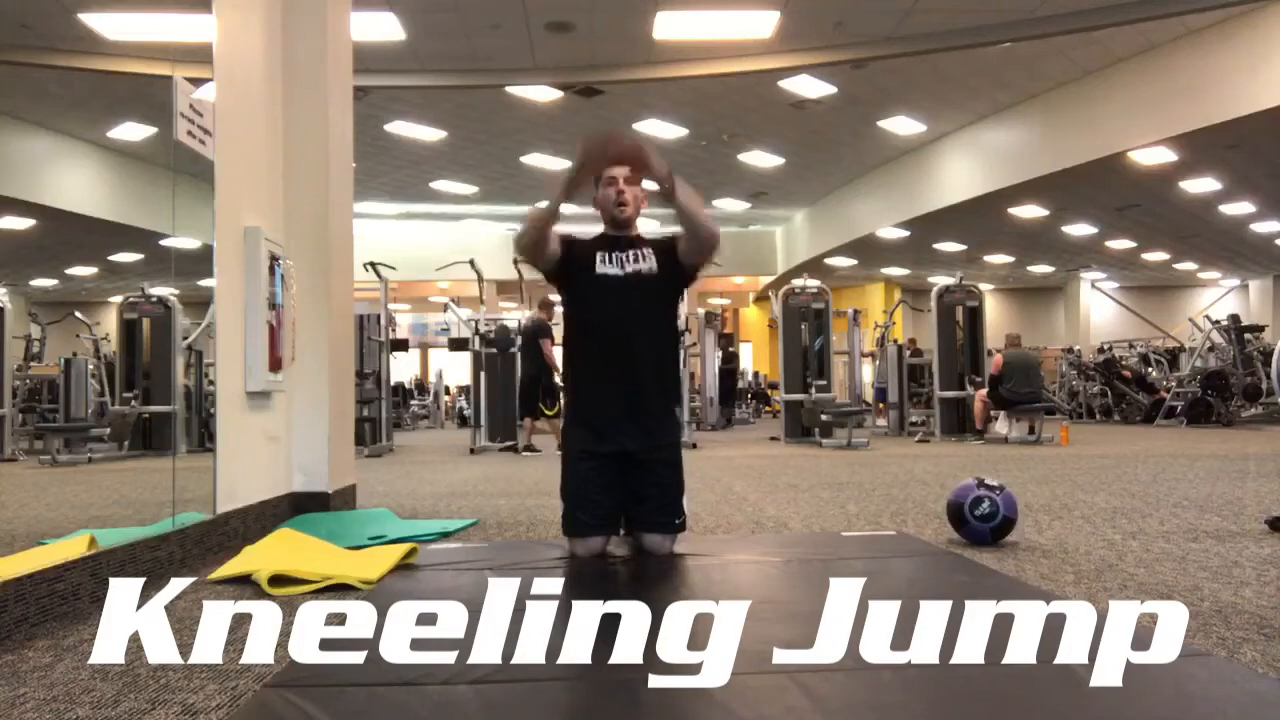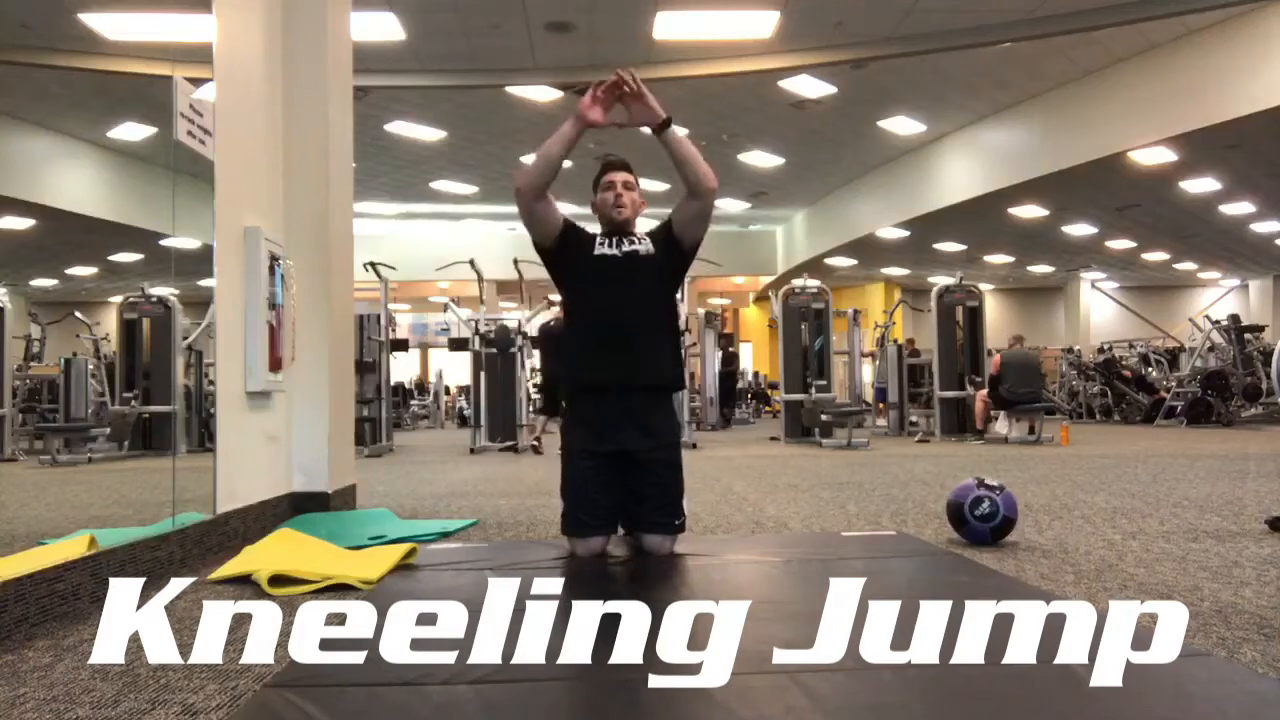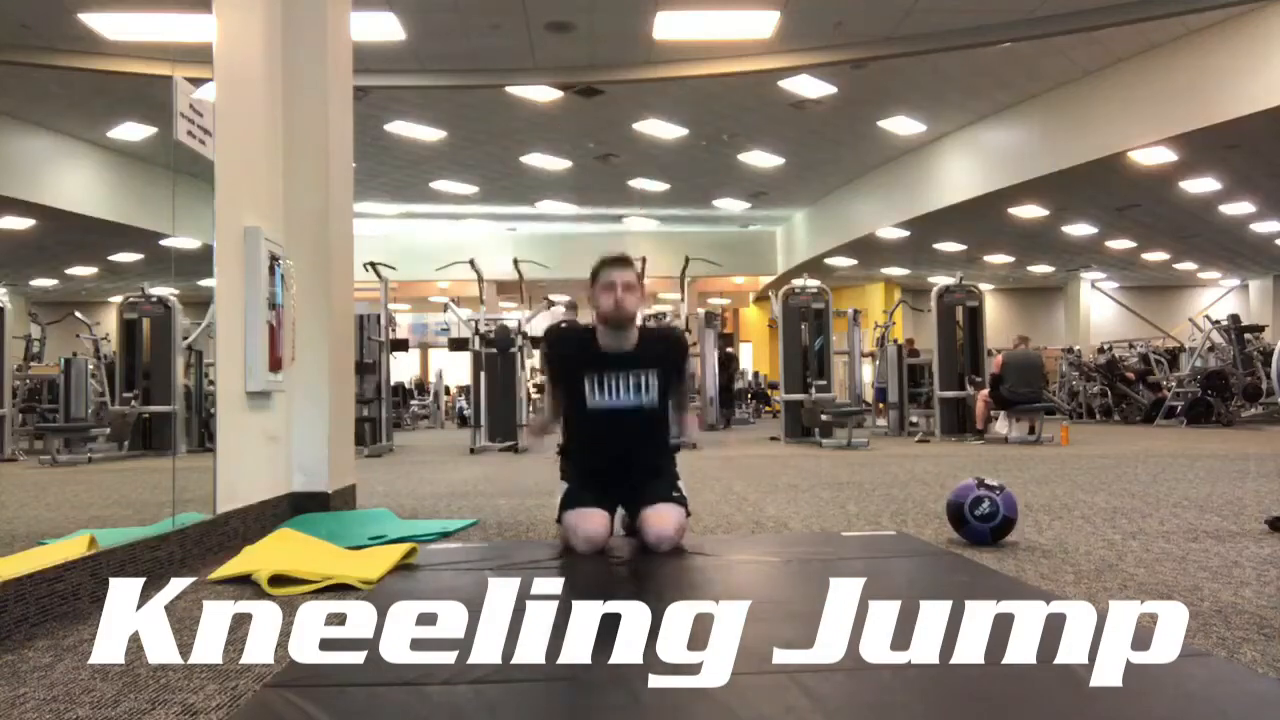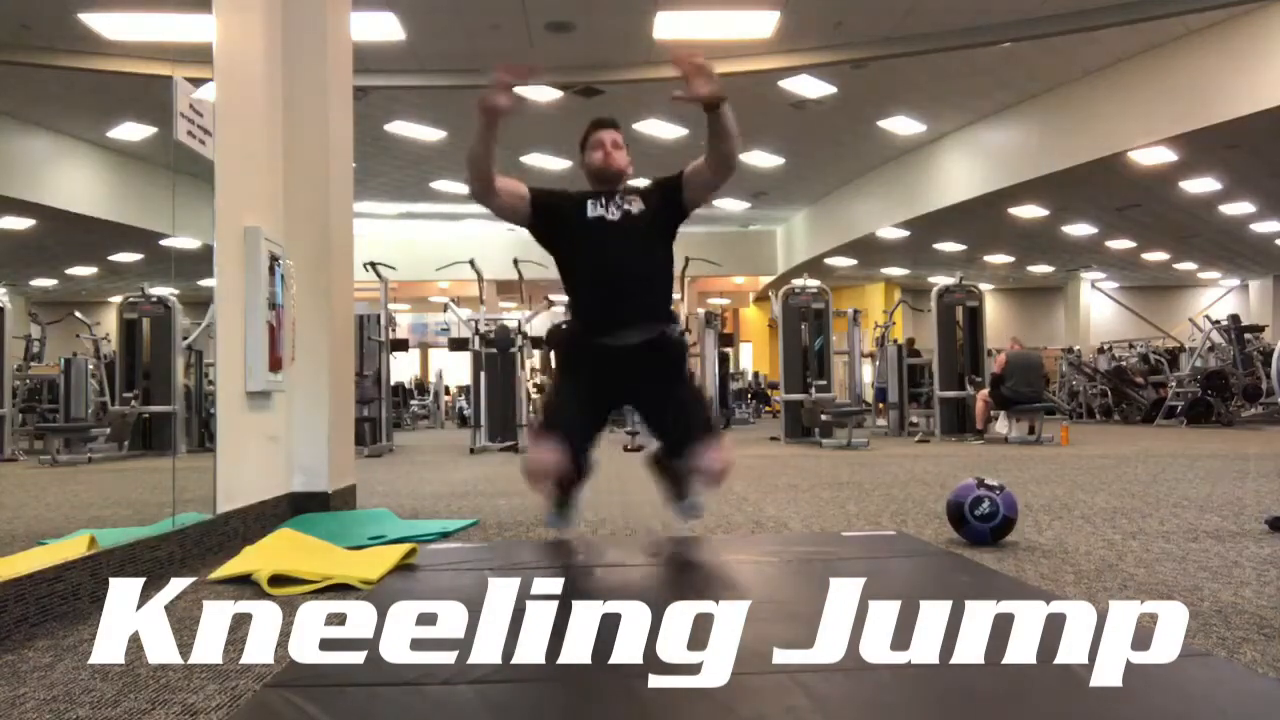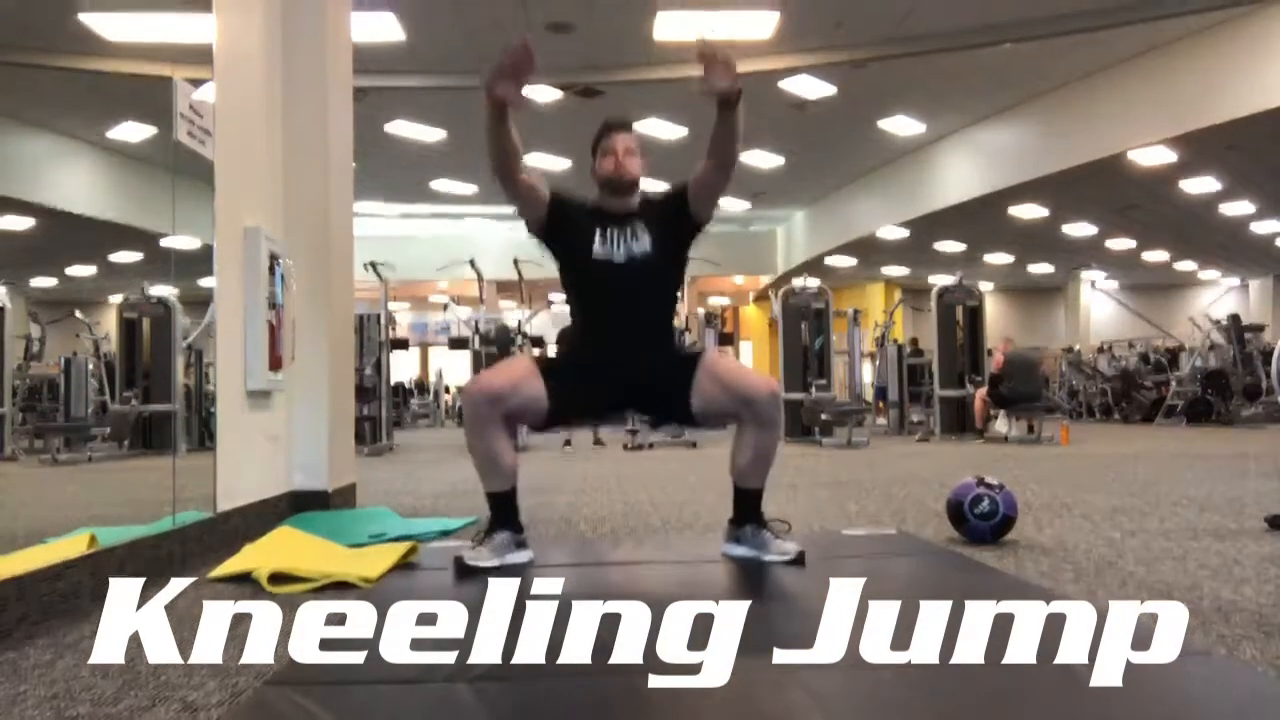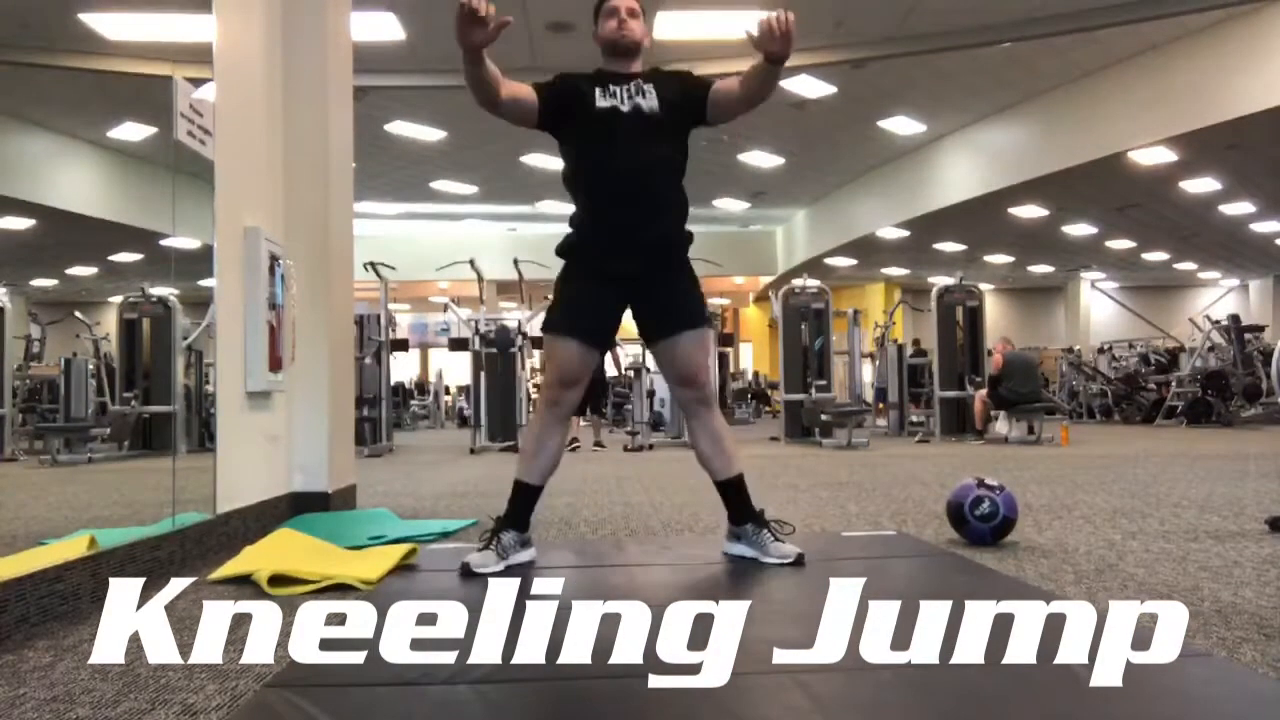
dt=0.4s
person 1, frame 1
left shoulder: (669, 250)
right shoulder: (574, 252)
left elbow: (709, 237)
right elbow: (527, 245)
left wrist: (666, 179)
right wrist: (572, 180)
left hip: (655, 423)
right hip: (589, 426)
left knee: (658, 547)
right knee: (586, 550)
person 1, frame 2
left shoulder: (665, 247)
right shoulder: (572, 247)
left elbow: (705, 189)
right elbow: (527, 190)
left wrist: (659, 124)
right wrist: (578, 124)
left hip: (653, 414)
right hip: (588, 416)
left knee: (658, 547)
right knee: (587, 549)
person 1, frame 3
left shoulder: (667, 346)
right shoulder: (565, 346)
left elbow: (680, 392)
left hip: (650, 469)
right hip: (589, 473)
left knee: (664, 534)
right knee: (588, 537)
left ankle: (639, 522)
right ankle: (584, 531)
person 1, frame 4
left shoulder: (660, 200)
right shoulder: (560, 208)
left elbow: (723, 165)
right elbow: (483, 189)
left wrist: (713, 106)
right wrist: (490, 119)
left hip: (657, 354)
right hip: (589, 356)
left knee: (708, 466)
right knee: (543, 466)
left ankle: (671, 463)
right ankle: (567, 480)
person 1, frame 5
left shoulder: (670, 215)
right shoulder: (568, 218)
left elbow: (720, 168)
right elbow: (510, 177)
left wrist: (727, 104)
right wrist: (499, 110)
left hip: (662, 370)
right hip: (586, 371)
left knee: (763, 398)
right knee: (484, 395)
left ankle: (746, 525)
right ankle: (506, 530)
person 1, frame 6
left shoulder: (676, 89)
right shoulder: (571, 92)
left elbow: (745, 94)
right elbow: (496, 98)
left wrist: (773, 60)
right wrist: (474, 52)
left hip: (664, 261)
right hip: (592, 262)
left knee: (696, 393)
right knee: (559, 393)
left ankle: (745, 524)
right ankle: (513, 530)
